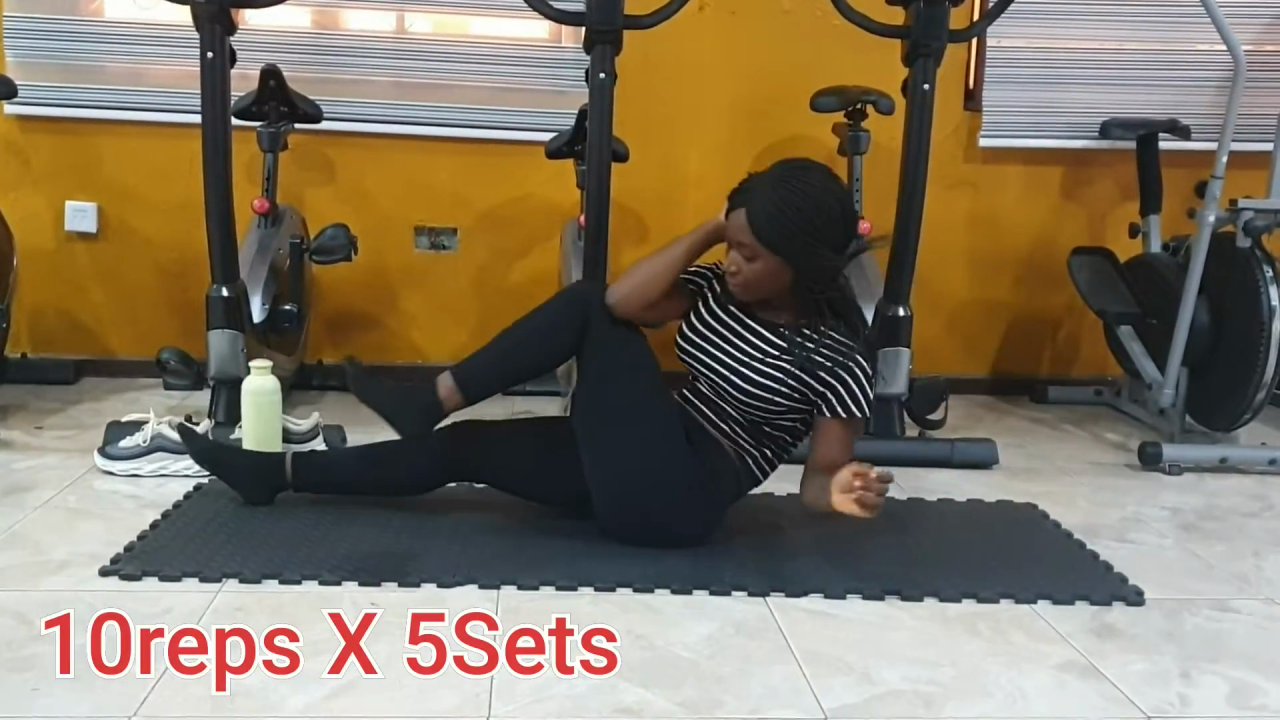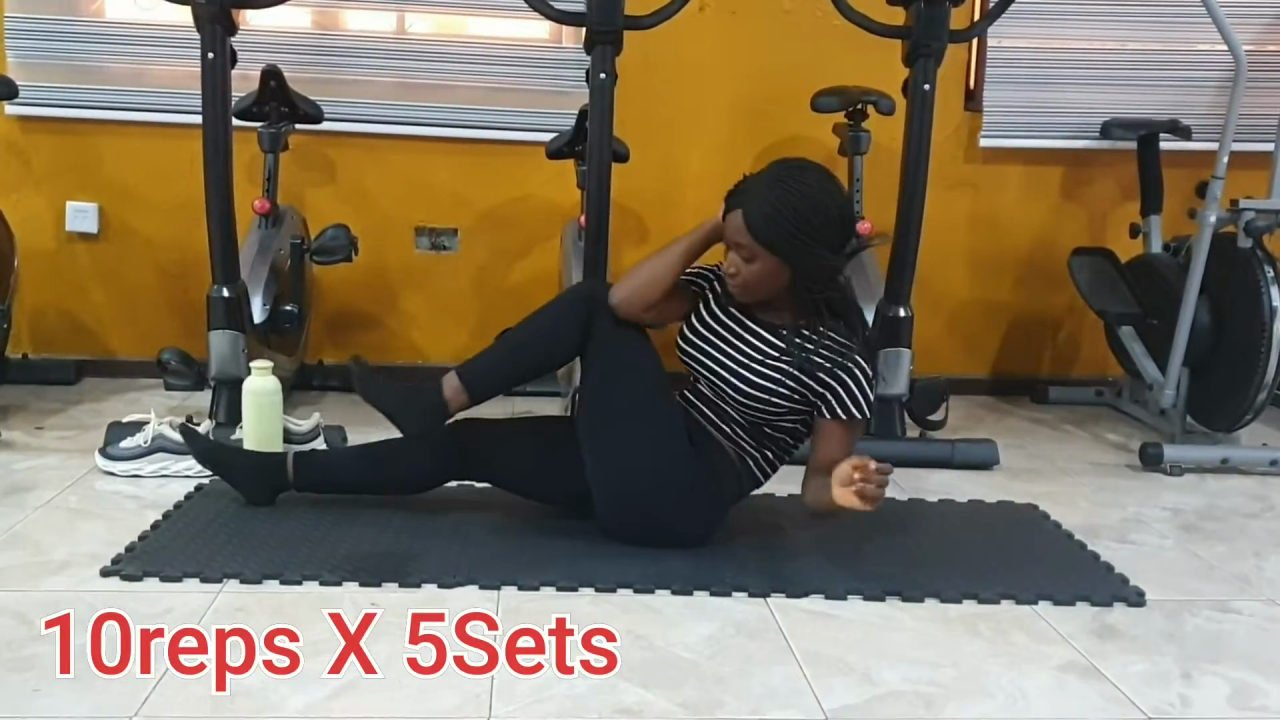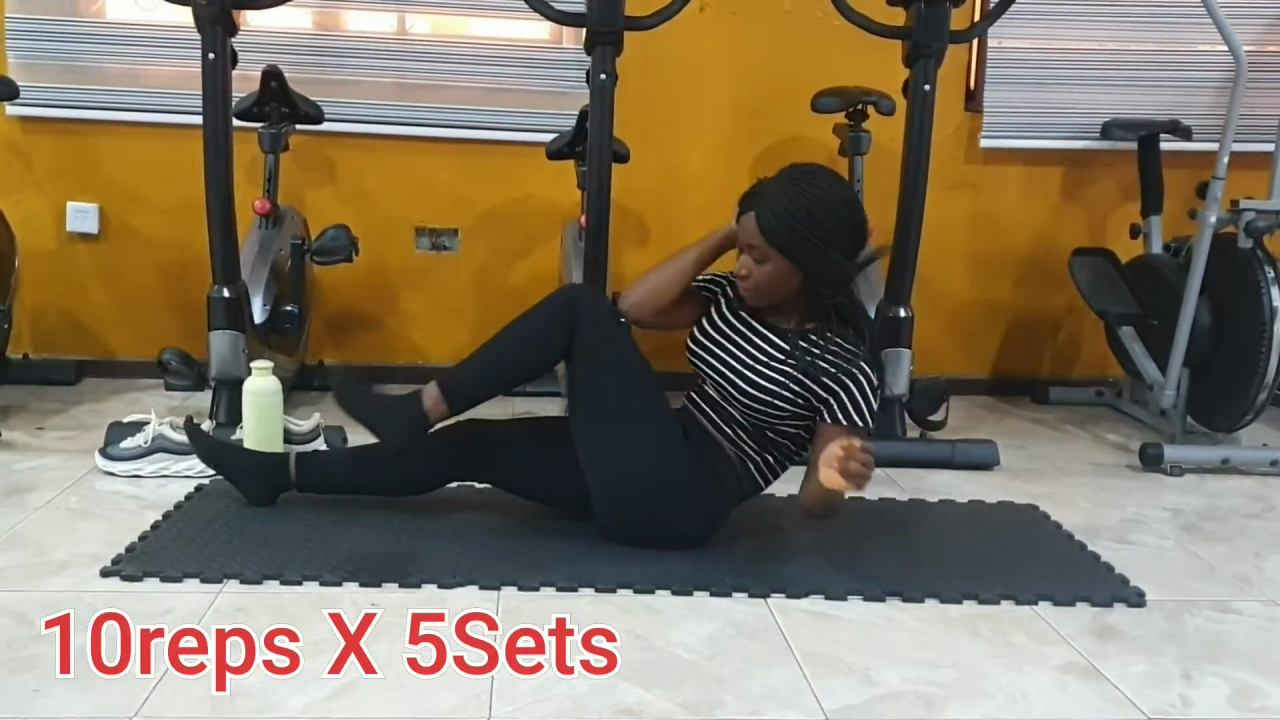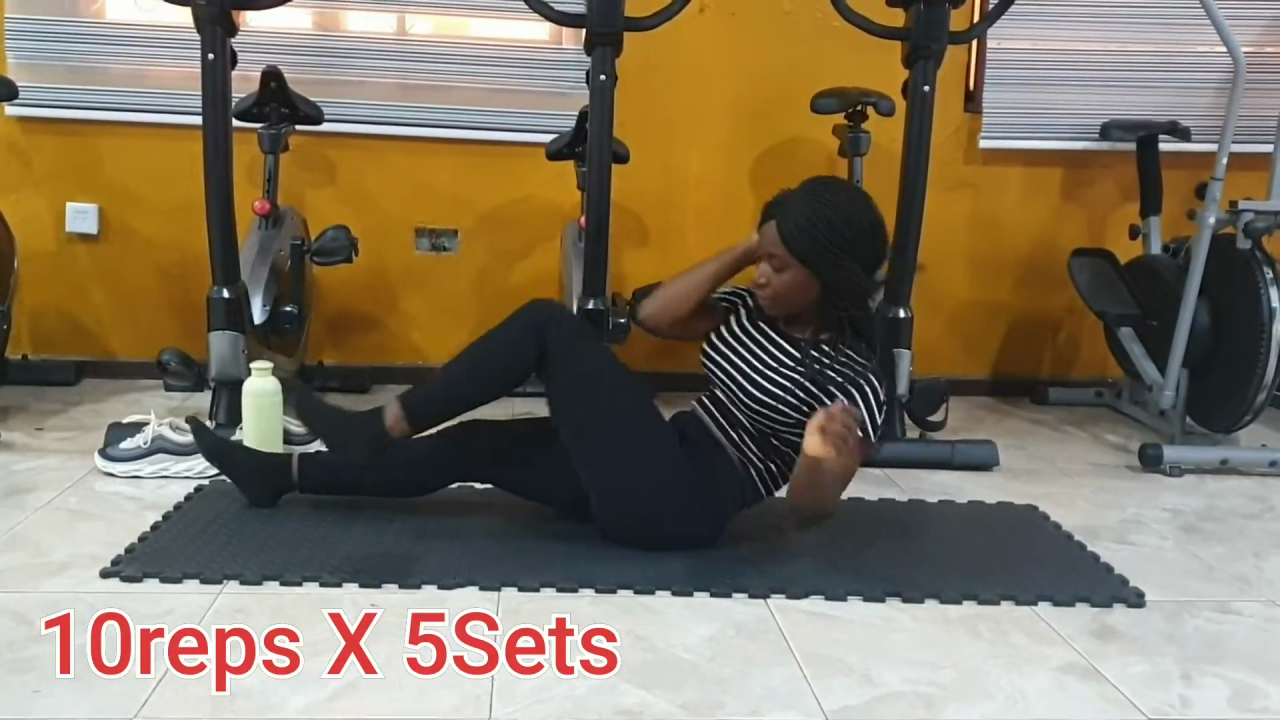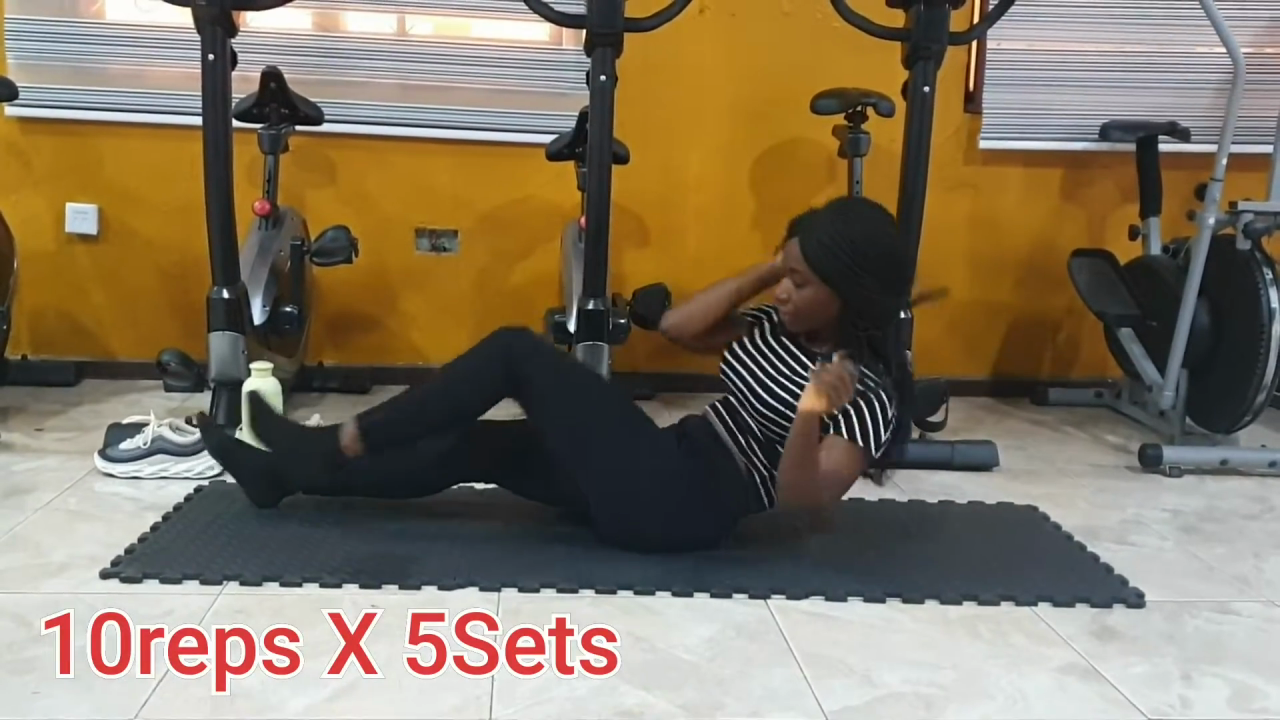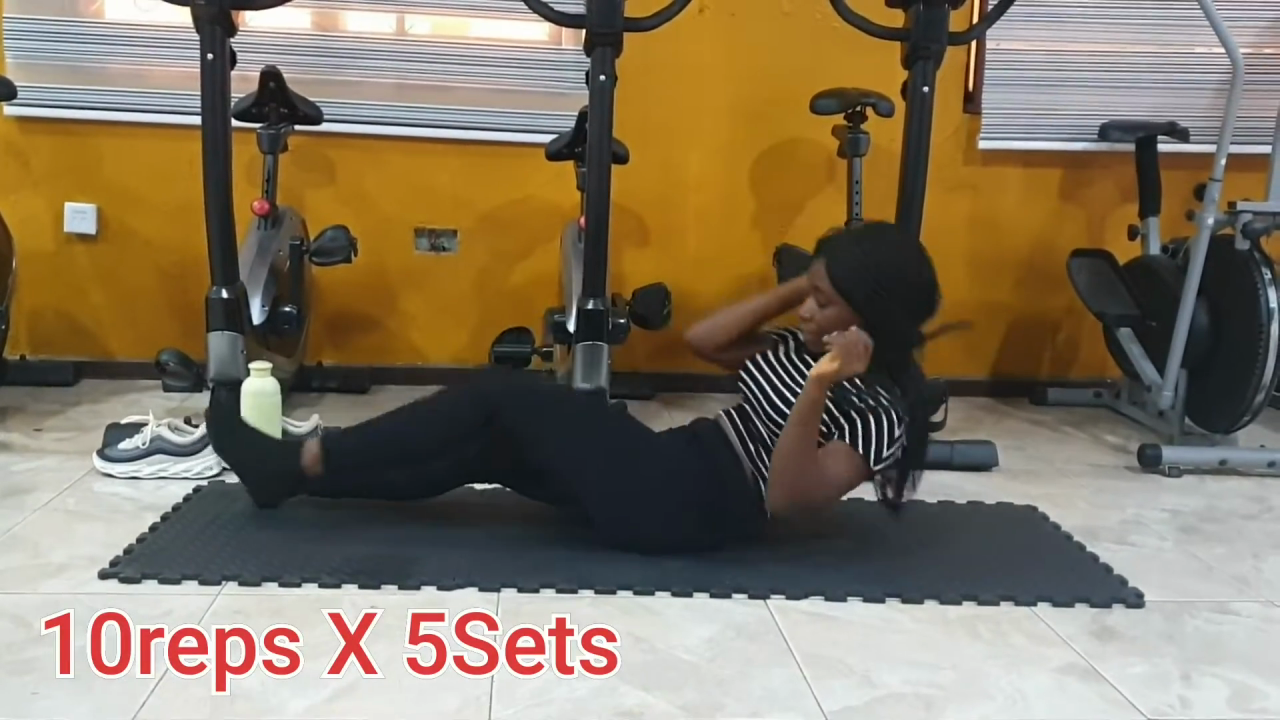
dt=0.1s
person 1, frame 1
left shoulder: (834, 363)
right shoulder: (722, 292)
left elbow: (819, 484)
right elbow: (625, 300)
left wrist: (843, 494)
right wrist: (709, 230)
left hip: (672, 502)
right hip: (633, 471)
left knee: (585, 307)
right knee: (461, 449)
left ankle: (431, 400)
right ankle: (274, 473)
person 1, frame 2
left shoulder: (833, 362)
right shoulder: (722, 293)
left elbow: (815, 495)
right elbow: (628, 301)
left wrist: (845, 489)
right wrist: (707, 231)
left hip: (673, 502)
right hip: (638, 470)
left knee: (588, 306)
right knee: (462, 447)
left ankle: (436, 401)
right ankle: (275, 472)
person 1, frame 3
left shoulder: (840, 369)
right shoulder: (732, 298)
left elbow: (812, 499)
right elbow: (636, 307)
left wrist: (835, 478)
right wrist: (720, 236)
left hip: (674, 504)
right hip: (635, 471)
left knee: (577, 309)
right knee: (465, 448)
left ankle: (419, 410)
right ankle: (278, 473)
person 1, frame 4
left shoulder: (849, 381)
right shoulder: (755, 313)
left elbow: (810, 504)
right elbow: (653, 316)
left wrist: (823, 460)
right wrist: (742, 251)
left hip: (675, 507)
right hip: (652, 472)
left knee: (546, 323)
right knee: (466, 447)
left ankle: (388, 425)
right ankle: (282, 474)
person 1, frame 5
left shoulder: (866, 396)
right shoulder: (780, 328)
left elbow: (804, 502)
right elbow: (677, 327)
left wrist: (814, 421)
right wrist: (767, 269)
left hip: (679, 510)
right hip: (657, 480)
left knee: (517, 353)
right knee: (474, 450)
left ankle: (338, 445)
right ankle: (291, 474)
person 1, frame 6
left shoulder: (878, 420)
right shoulder: (805, 347)
left elbow: (786, 497)
right elbow: (702, 339)
left wrist: (820, 390)
right wrist: (795, 290)
left hip: (679, 509)
right hip: (669, 473)
left knee: (493, 396)
right knee: (479, 454)
left ankle: (301, 461)
right ankle: (291, 471)
